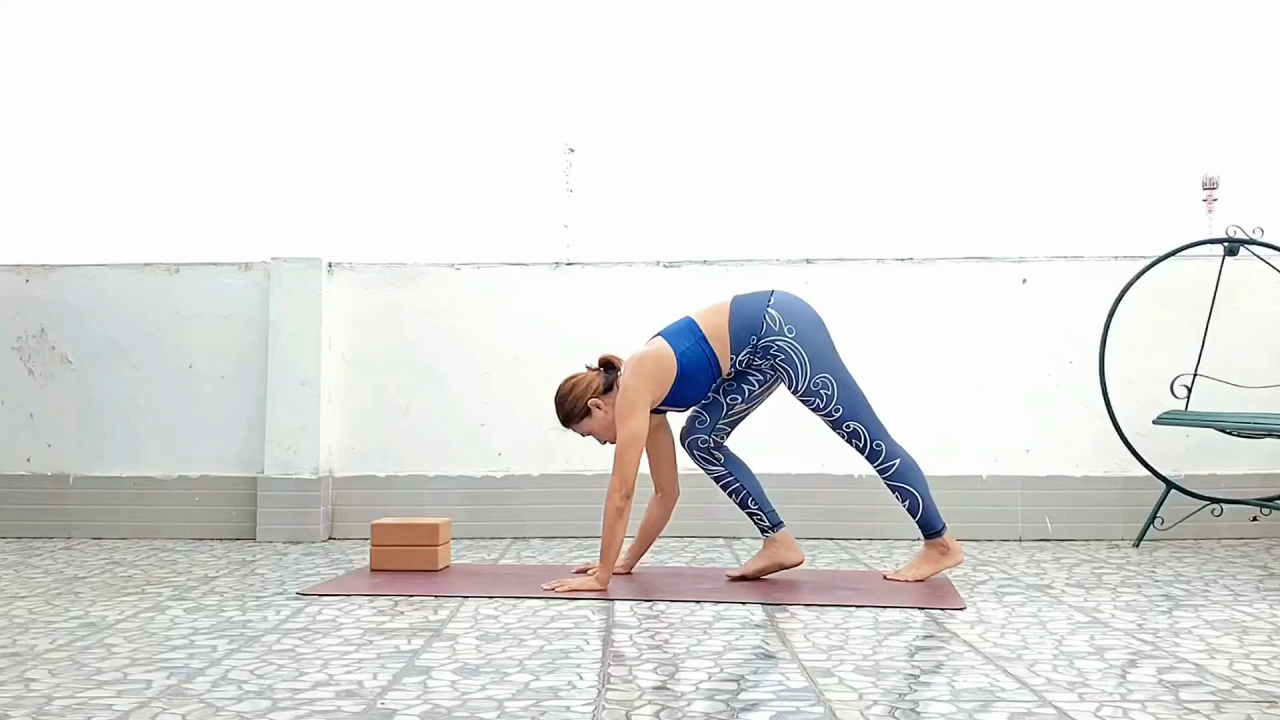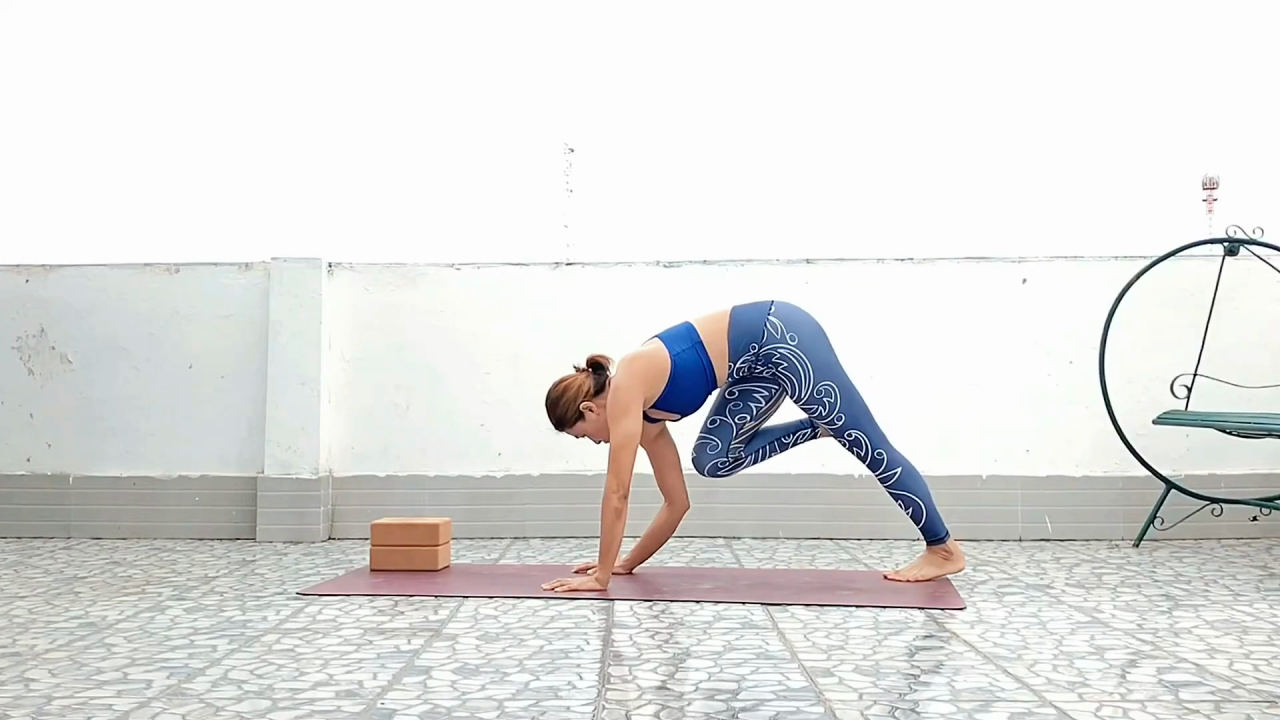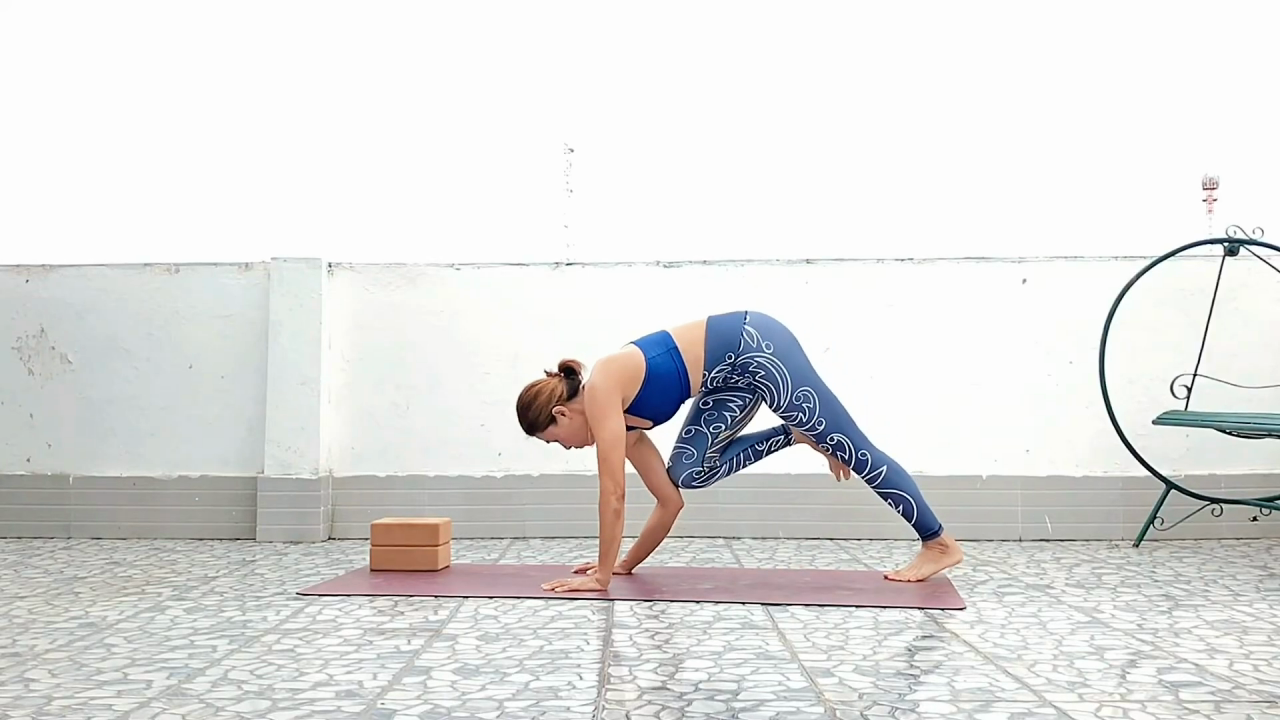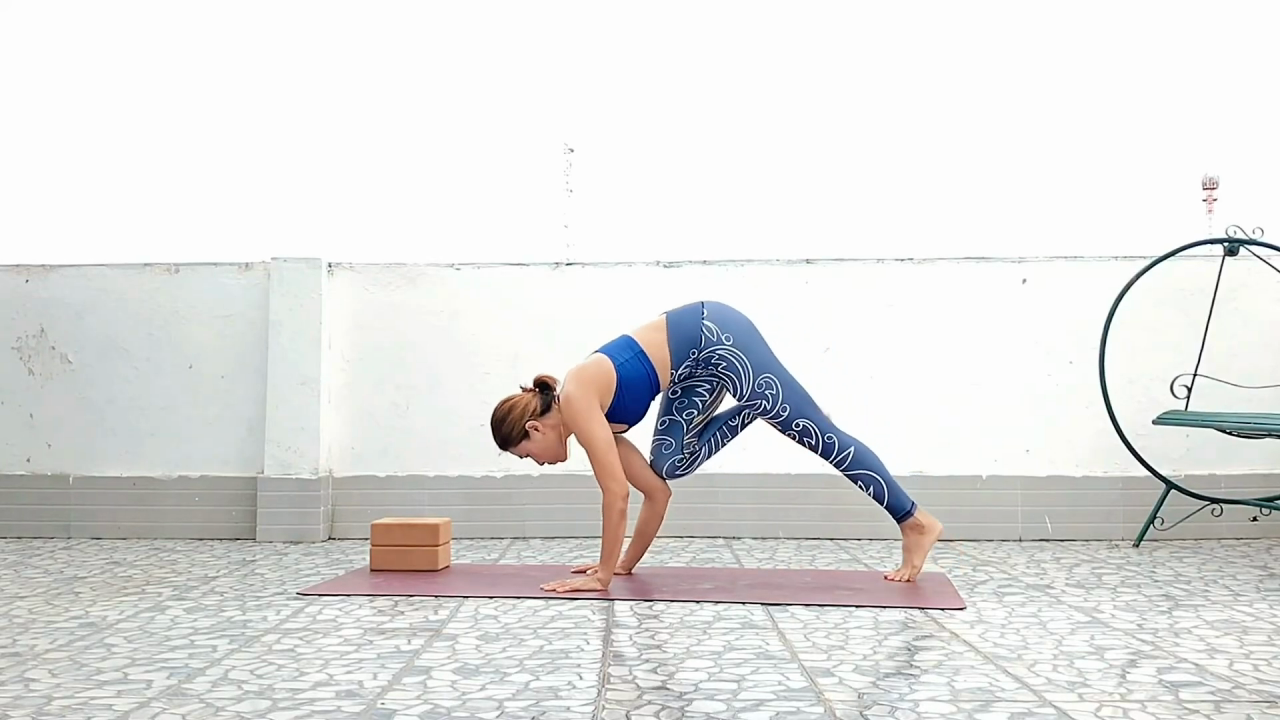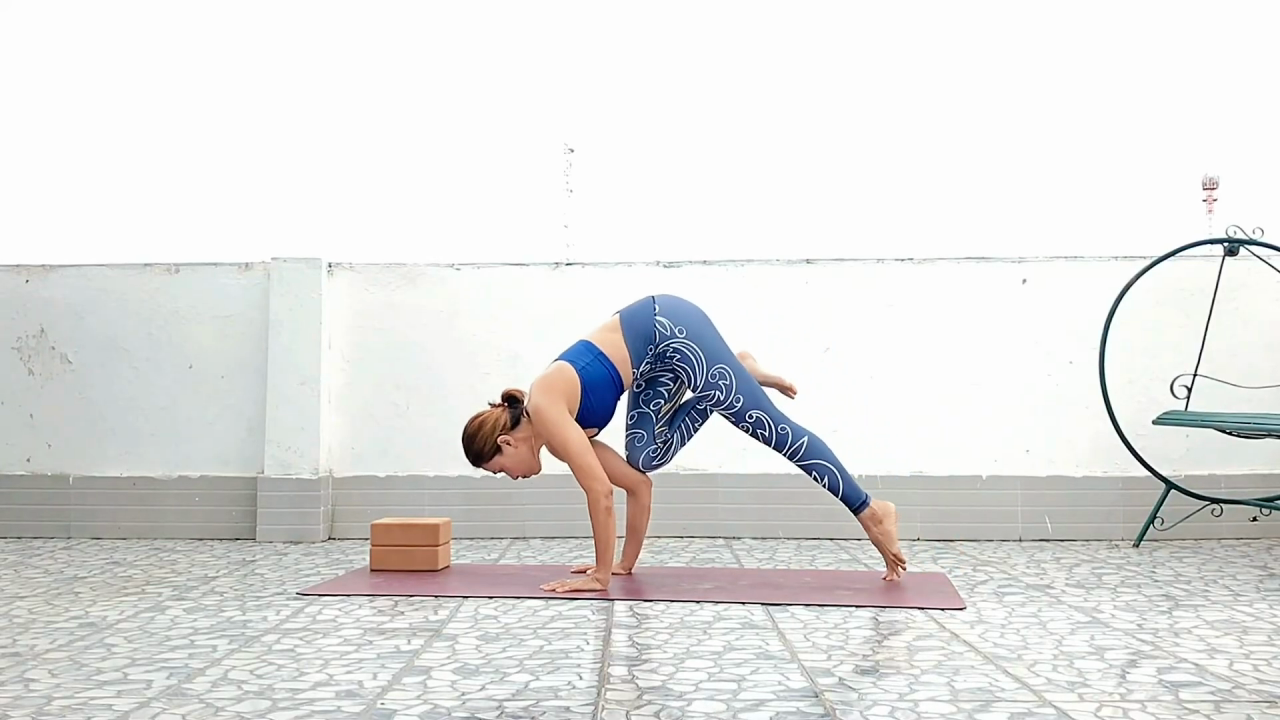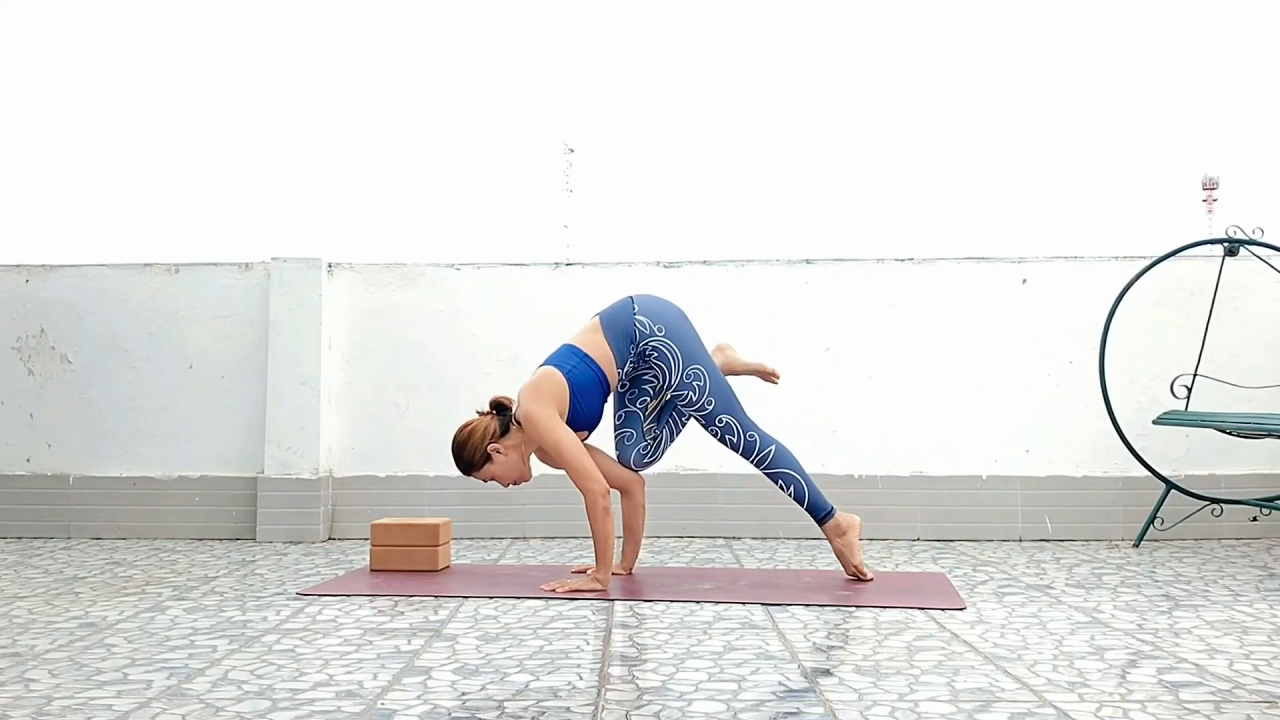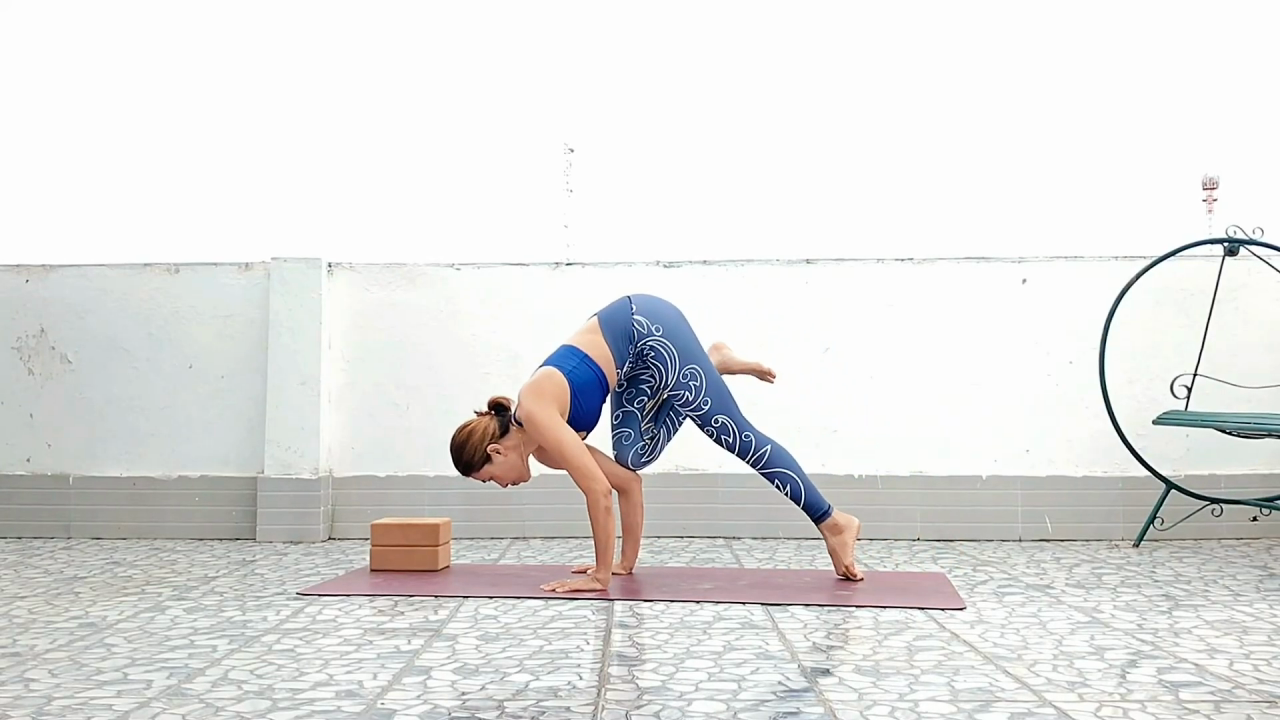
dt=0.5s
person 1, frame 1
left shoulder: (633, 390)
right shoulder: (648, 400)
left elbow: (621, 493)
right elbow: (666, 493)
left wrist: (602, 577)
right wrist: (626, 562)
left hip: (779, 327)
right hip: (763, 339)
left knee: (865, 436)
right knee: (700, 439)
left ankle: (940, 544)
right ankle: (777, 542)
person 1, frame 2
left shoulder: (625, 390)
right shoulder: (645, 414)
left elbow: (617, 494)
right elbow: (676, 502)
left wrist: (601, 575)
right wrist: (627, 563)
left hip: (778, 336)
right hip: (760, 355)
left knee: (867, 447)
right knee: (713, 459)
left ankle: (944, 548)
right ankle: (824, 426)
person 1, frame 3
left shoulder: (600, 391)
right shoulder: (622, 418)
left elbow: (612, 495)
right elbow: (670, 502)
left wrist: (602, 576)
right wrist: (625, 564)
left hip: (753, 345)
right hip: (734, 367)
left knee: (850, 448)
right knee: (689, 472)
left ankle: (938, 543)
right ankle: (796, 434)
person 1, frame 4
left shoulder: (575, 400)
right shoulder: (593, 418)
left elbow: (616, 493)
right elbow: (657, 489)
left wrist: (603, 575)
right wrist: (625, 563)
left hip: (712, 334)
right hip: (696, 358)
left knee: (816, 433)
right knee: (670, 463)
left ankle: (914, 522)
right ankle: (763, 403)
person 1, frame 5
left shoulder: (543, 409)
right shoulder: (562, 428)
left elbow: (601, 492)
right elbow: (638, 484)
left wrist: (601, 575)
right wrist: (624, 563)
left hip: (667, 327)
right hip: (656, 350)
left knee: (770, 427)
right knee: (645, 459)
left ankle: (871, 512)
right ankle: (738, 375)
person 1, frame 6
left shoulder: (534, 414)
right shoulder: (546, 442)
left elbow: (597, 492)
right elbow: (628, 482)
left wrist: (600, 575)
right wrist: (624, 563)
left hip: (647, 327)
right hip: (637, 350)
left knee: (736, 432)
right knee: (635, 460)
left ankle: (834, 523)
right ankle: (714, 366)
person 1, frame 7
left shoulder: (534, 414)
right shoulder: (545, 445)
left elbow: (599, 491)
right elbow: (625, 481)
left wrist: (602, 575)
right wrist: (625, 561)
left hip: (645, 327)
right hip: (634, 351)
left knee: (732, 432)
right knee: (632, 459)
left ankle: (831, 522)
right ankle: (711, 364)
